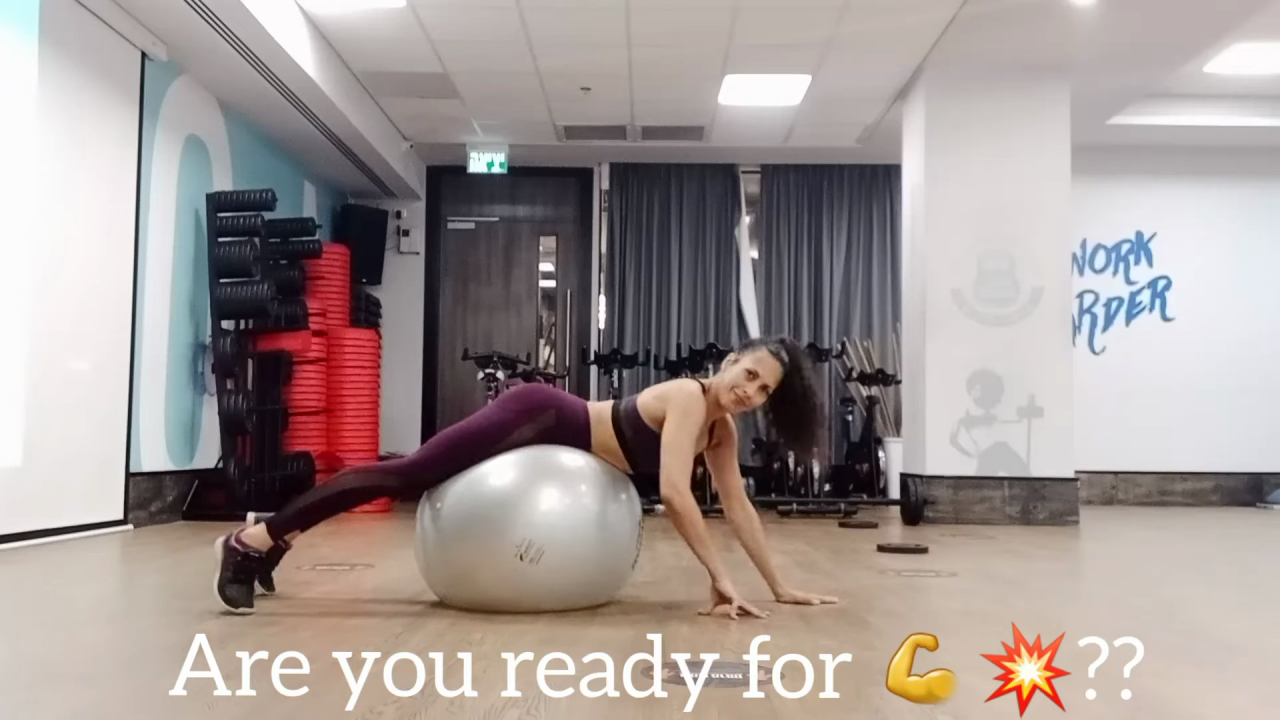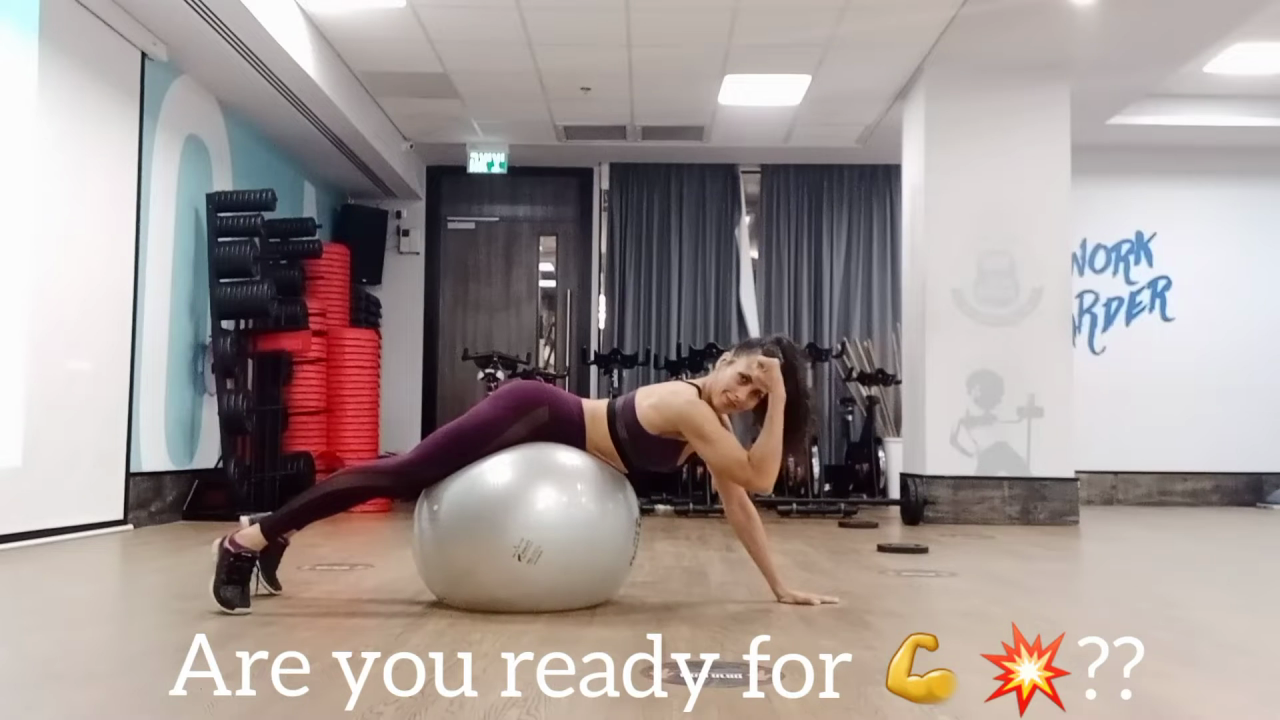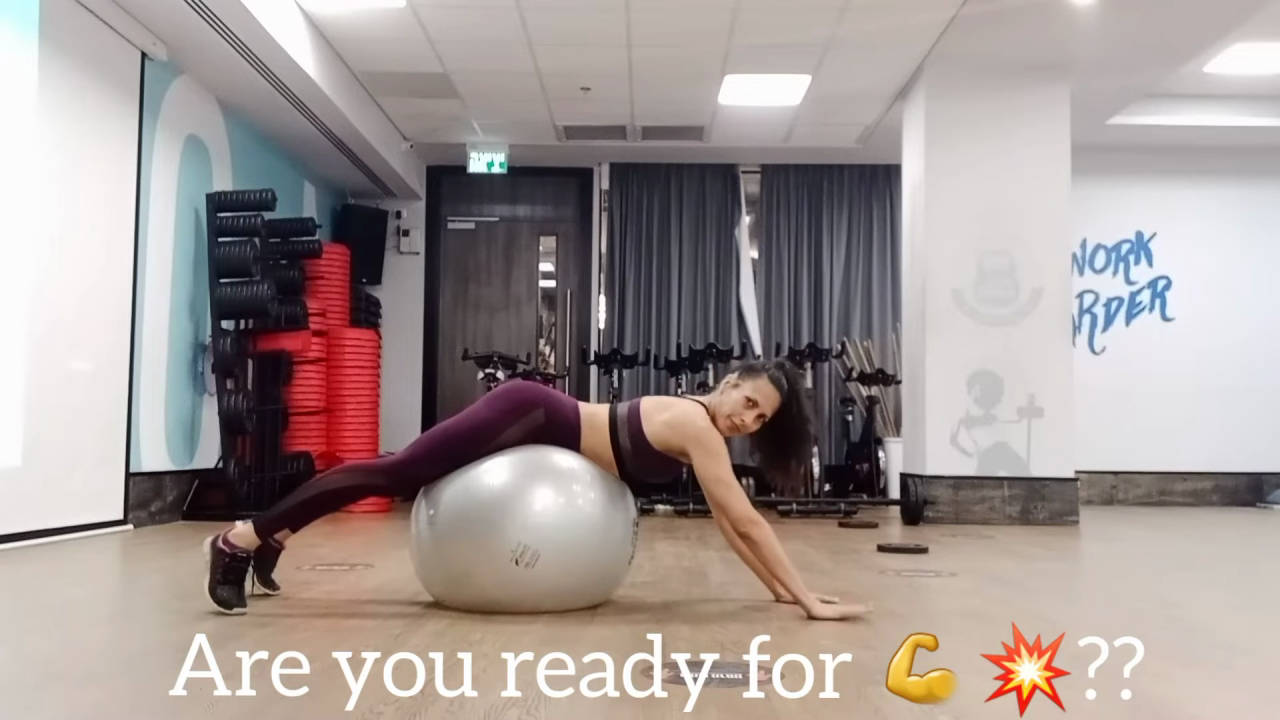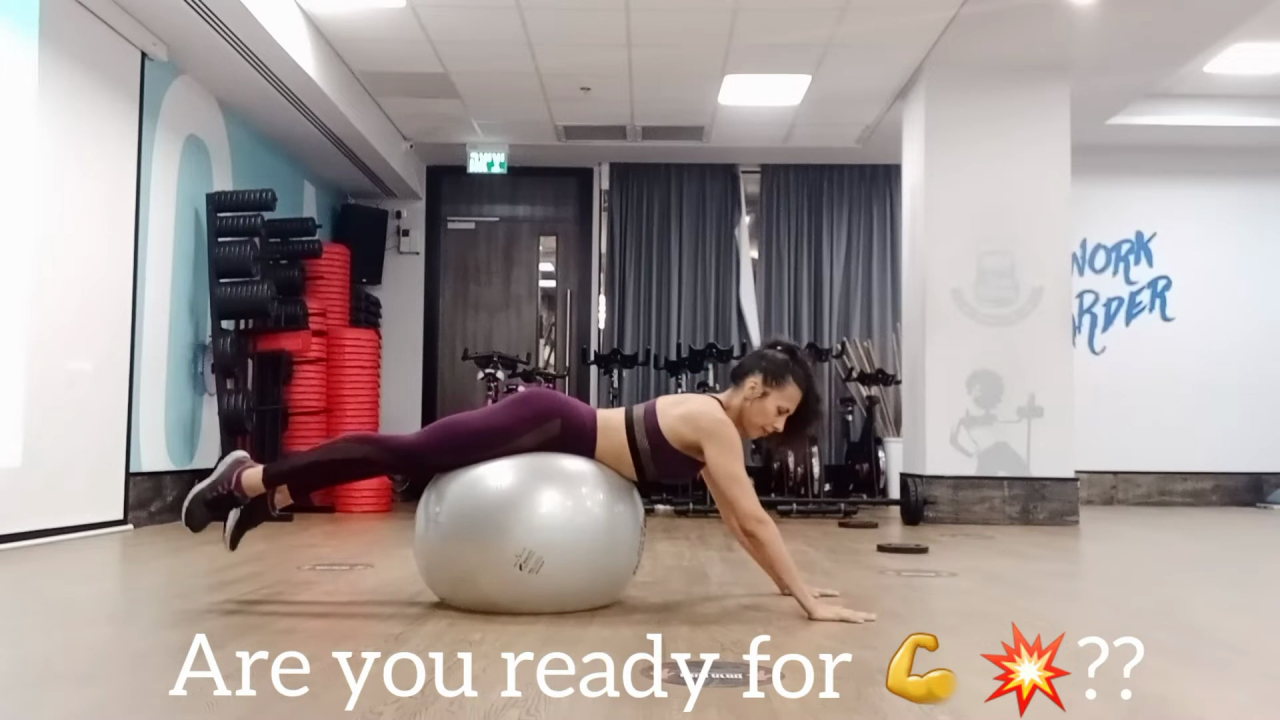
dt=1s
person 1, frame 1
left shoulder: (720, 430)
right shoulder: (689, 398)
left elbow: (737, 507)
right elbow: (674, 495)
left wrist: (780, 587)
right wrist: (718, 577)
left hip: (553, 439)
right hip: (537, 418)
left knee: (417, 476)
right knee: (405, 475)
left ankle: (279, 535)
right ankle: (254, 539)
person 1, frame 2
left shoulder: (711, 419)
right shoulder: (688, 406)
left elbow: (737, 501)
right elbow: (759, 478)
left wrist: (781, 586)
right wrist: (781, 400)
left hip: (544, 428)
right hip: (532, 416)
left knee: (411, 477)
right knee: (398, 476)
left ankle: (273, 532)
right ankle: (248, 540)
person 1, frame 3
left shoulder: (706, 427)
right shoulder: (695, 425)
left elbow: (727, 523)
right elbow: (746, 520)
left wrist: (777, 588)
right wrist: (810, 600)
left hip: (539, 426)
right hip: (529, 416)
left knee: (407, 475)
right knee: (397, 473)
left ankle: (270, 535)
right ankle: (239, 539)
person 1, frame 4
left shoulder: (710, 423)
right shoulder: (713, 423)
left elbow: (736, 521)
right elbow: (756, 520)
left wrist: (791, 583)
right wrist: (809, 601)
left hip: (552, 429)
right hip: (545, 426)
left knee: (405, 460)
right knee: (401, 454)
left ankle: (266, 496)
right ankle: (248, 481)
